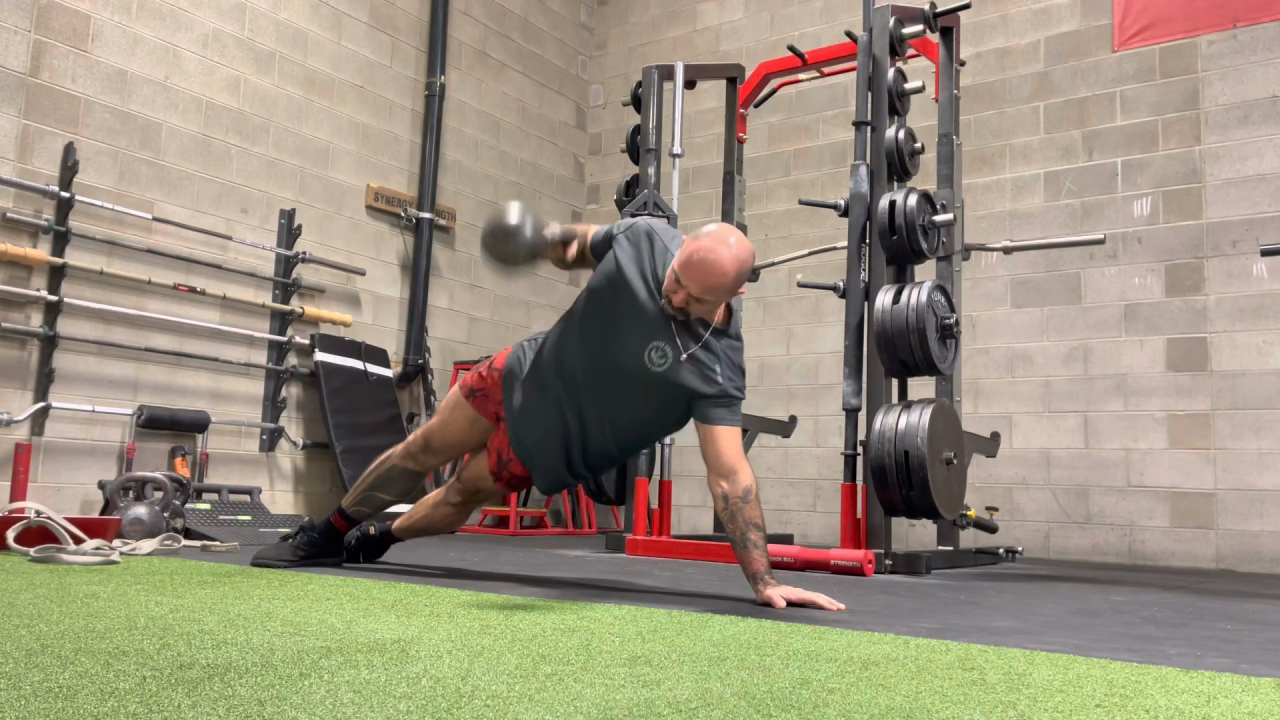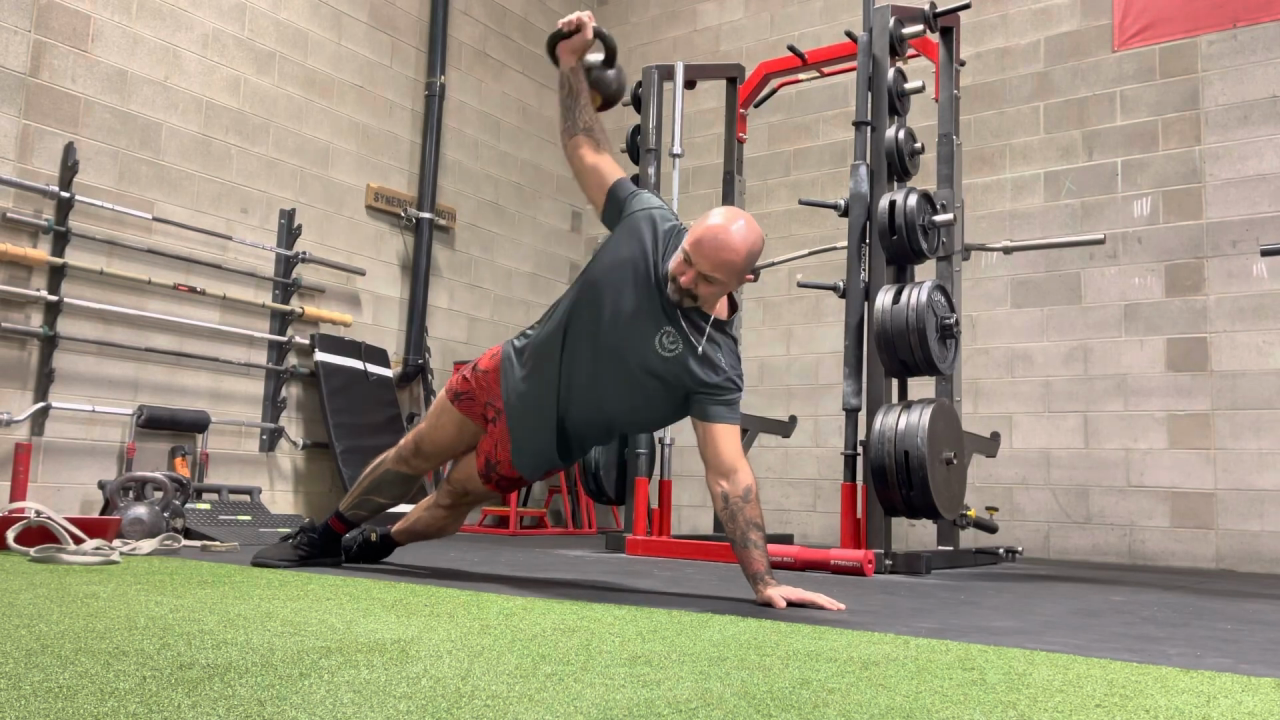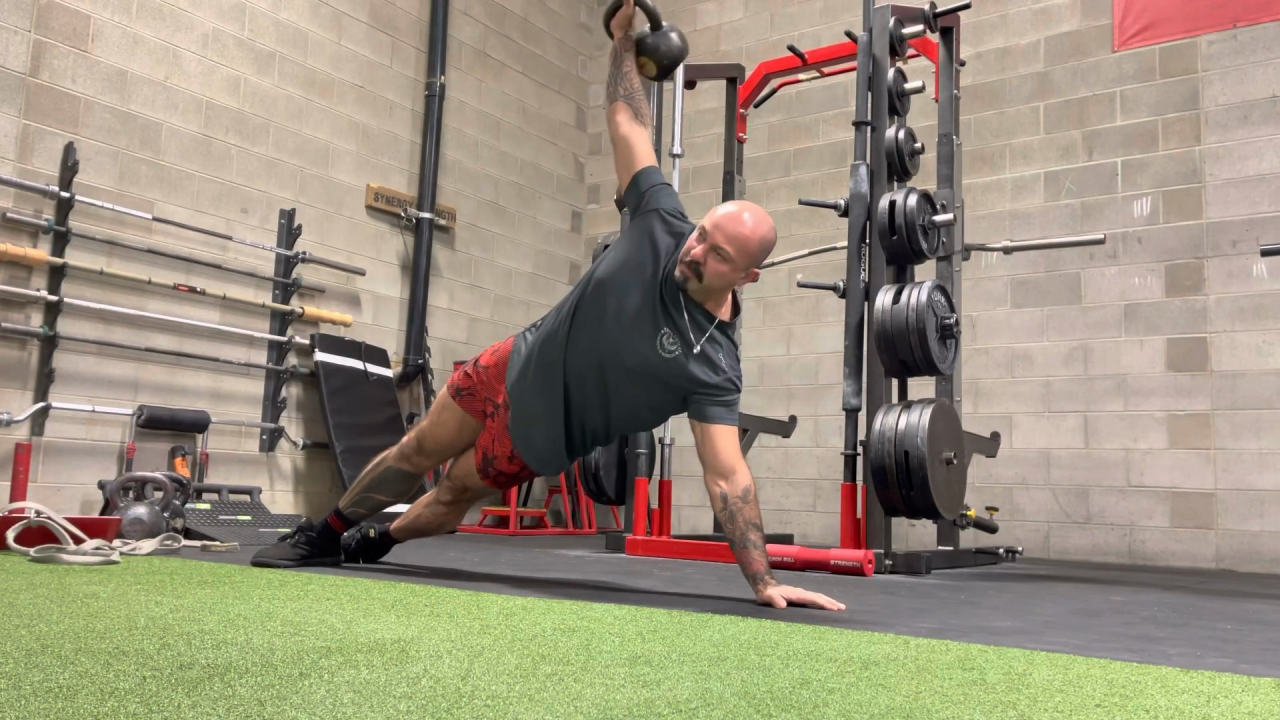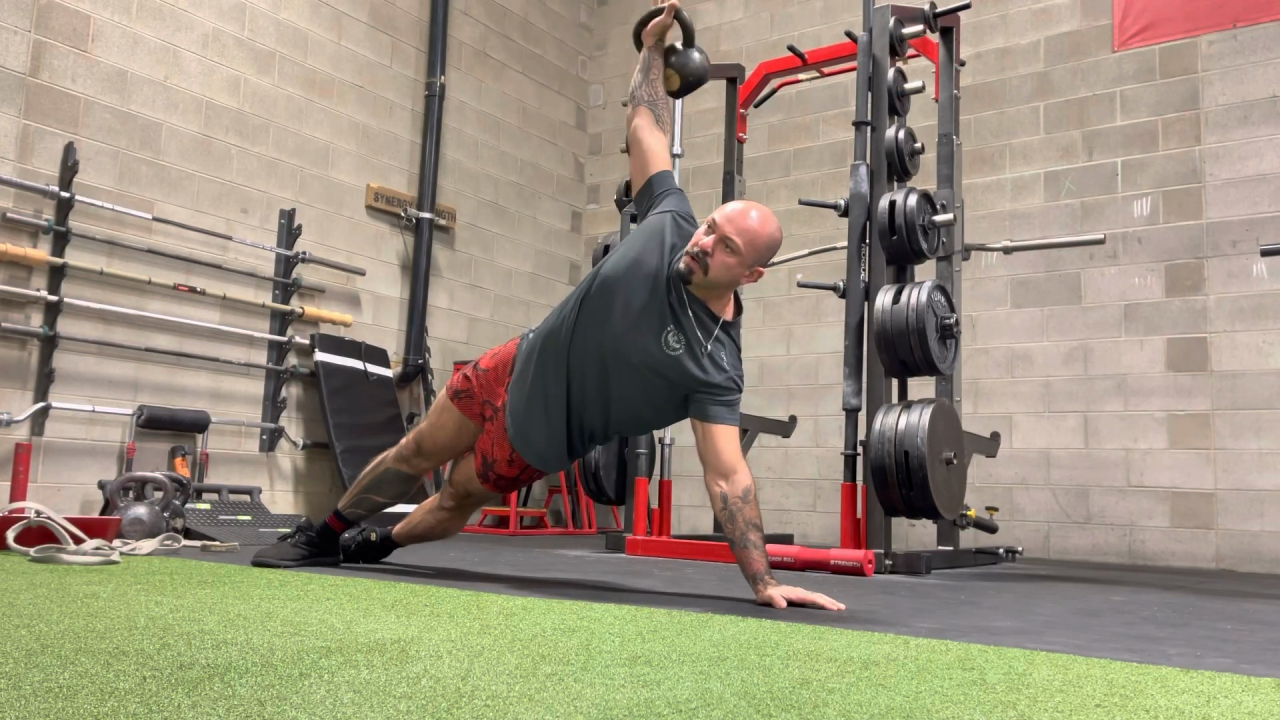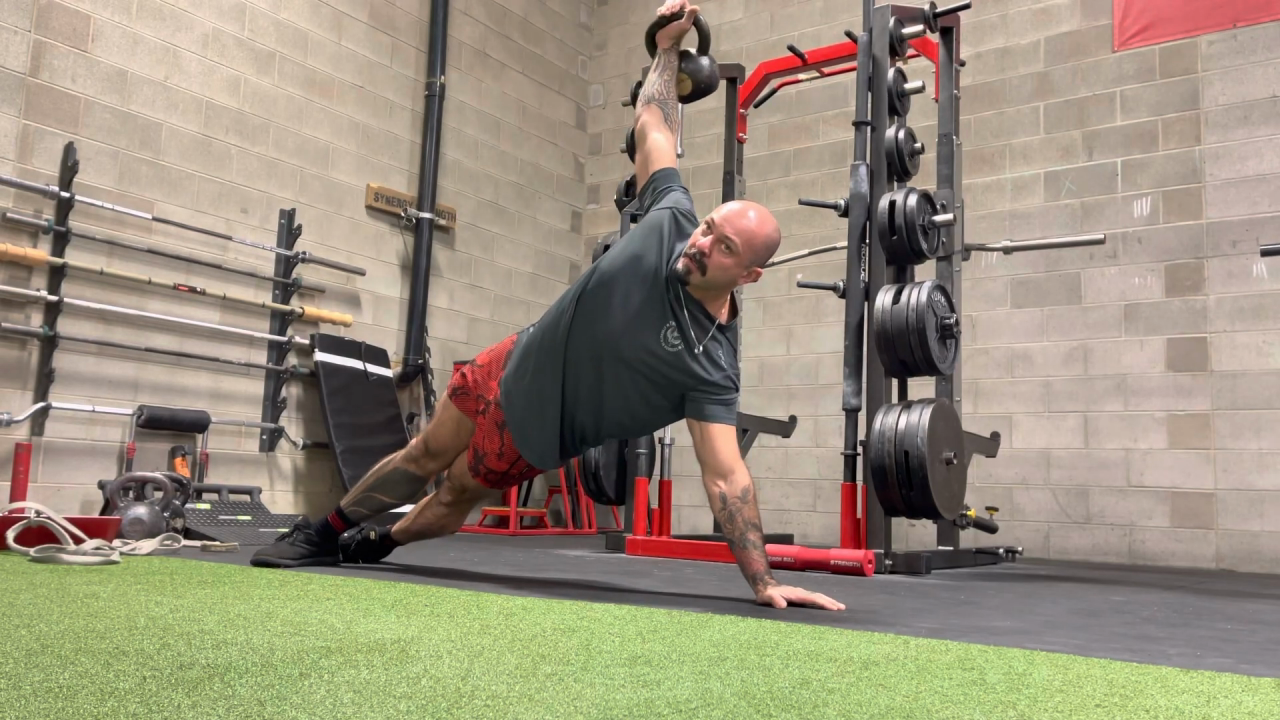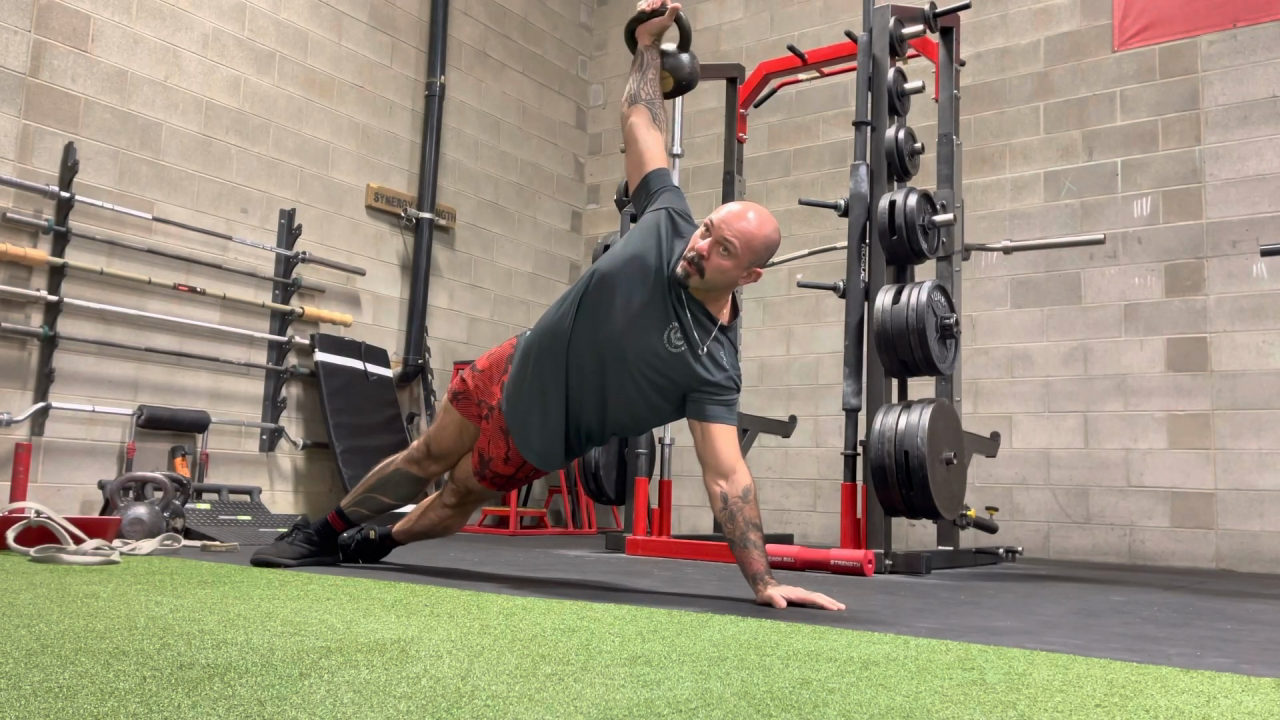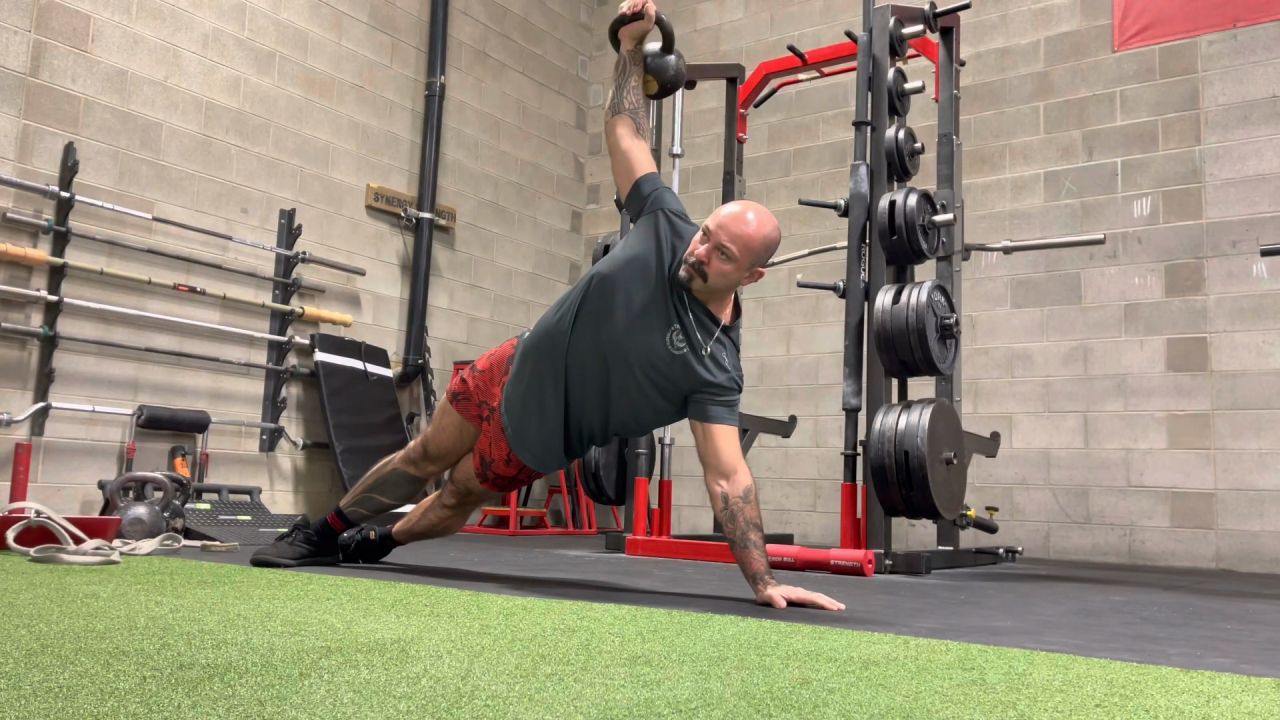
dt=0.4s
person 1, frame 1
left shoulder: (717, 369)
right shoulder: (649, 237)
left elbow: (730, 476)
right elbow: (583, 246)
left wrist: (764, 581)
right wrist: (560, 240)
left hip: (551, 439)
right hip: (525, 376)
left knee: (464, 492)
right knee: (422, 449)
left ankle: (374, 540)
right ankle: (328, 532)
person 1, frame 2
left shoulder: (713, 362)
right shoulder: (650, 224)
left elbow: (728, 475)
right elbow: (585, 149)
left wrist: (764, 582)
right wrist: (572, 66)
left hip: (535, 436)
right hip: (511, 373)
left knee: (456, 497)
right knee: (416, 455)
left ankle: (370, 547)
right ankle: (326, 537)
person 1, frame 3
left shoulder: (712, 364)
right shoulder: (663, 224)
left elbow: (727, 476)
right elbow: (628, 126)
left wrist: (764, 582)
left hip: (540, 428)
right hip: (516, 366)
left knee: (458, 491)
right knee: (419, 452)
left ankle: (369, 543)
right ankle: (326, 535)
person 1, frame 4
left shoulder: (715, 362)
right shoulder: (670, 221)
left elbow: (728, 477)
right elbow: (646, 128)
left wrist: (763, 580)
left hip: (541, 430)
right hip: (517, 369)
left knee: (460, 498)
right knee: (416, 454)
left ankle: (370, 545)
right ankle: (326, 535)
person 1, frame 5
left shoulder: (710, 361)
right shoulder: (671, 219)
left elbow: (726, 475)
right elbow: (653, 126)
left wrist: (762, 581)
left hip: (538, 426)
right hip: (514, 366)
left knee: (457, 494)
right knee: (424, 456)
left ankle: (370, 543)
right ankle: (326, 533)
person 1, frame 6
left shoulder: (712, 361)
right shoulder: (668, 221)
left elbow: (726, 475)
right elbow: (640, 125)
left wrist: (763, 580)
left hip: (541, 428)
right hip: (516, 369)
left knee: (461, 495)
right knee: (427, 457)
left ankle: (372, 543)
right ankle: (326, 532)
person 1, frame 7
left shoulder: (714, 363)
right shoulder: (667, 227)
left elbow: (728, 476)
right elbow: (625, 136)
left wrist: (764, 581)
left hip: (540, 429)
right hip: (515, 368)
left knee: (460, 495)
right knee: (424, 457)
left ankle: (370, 543)
right ankle: (324, 534)
